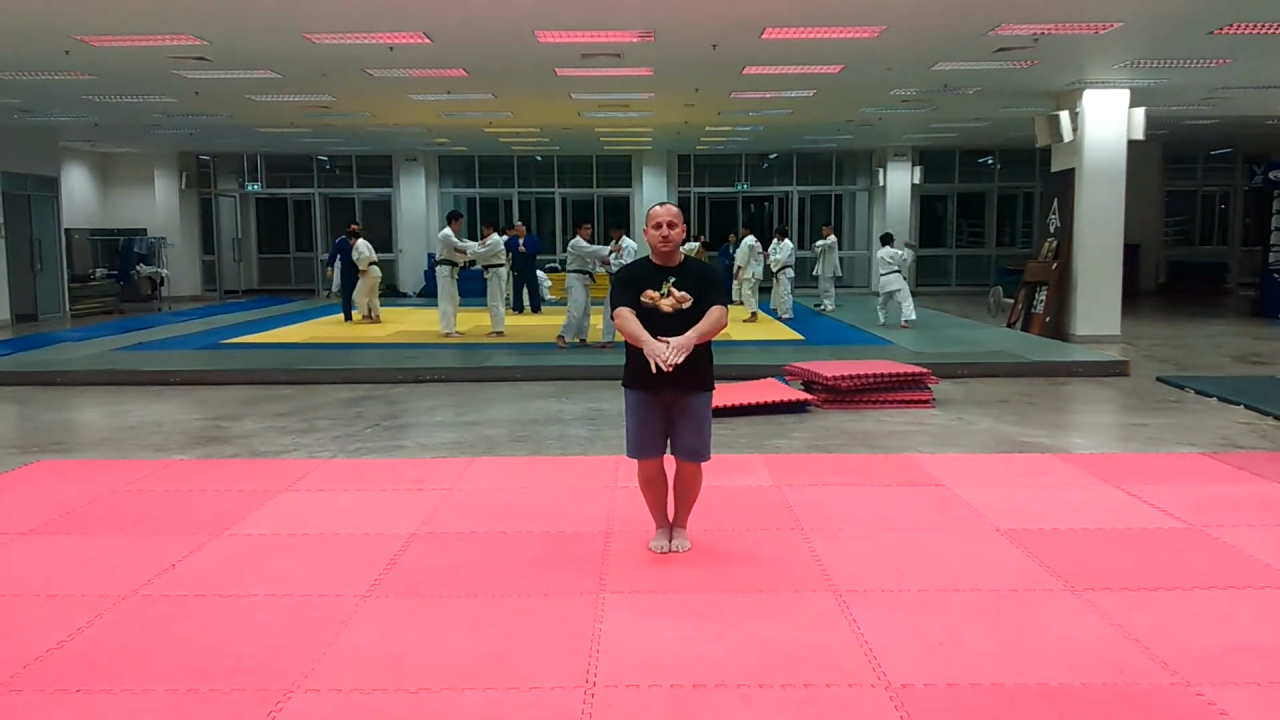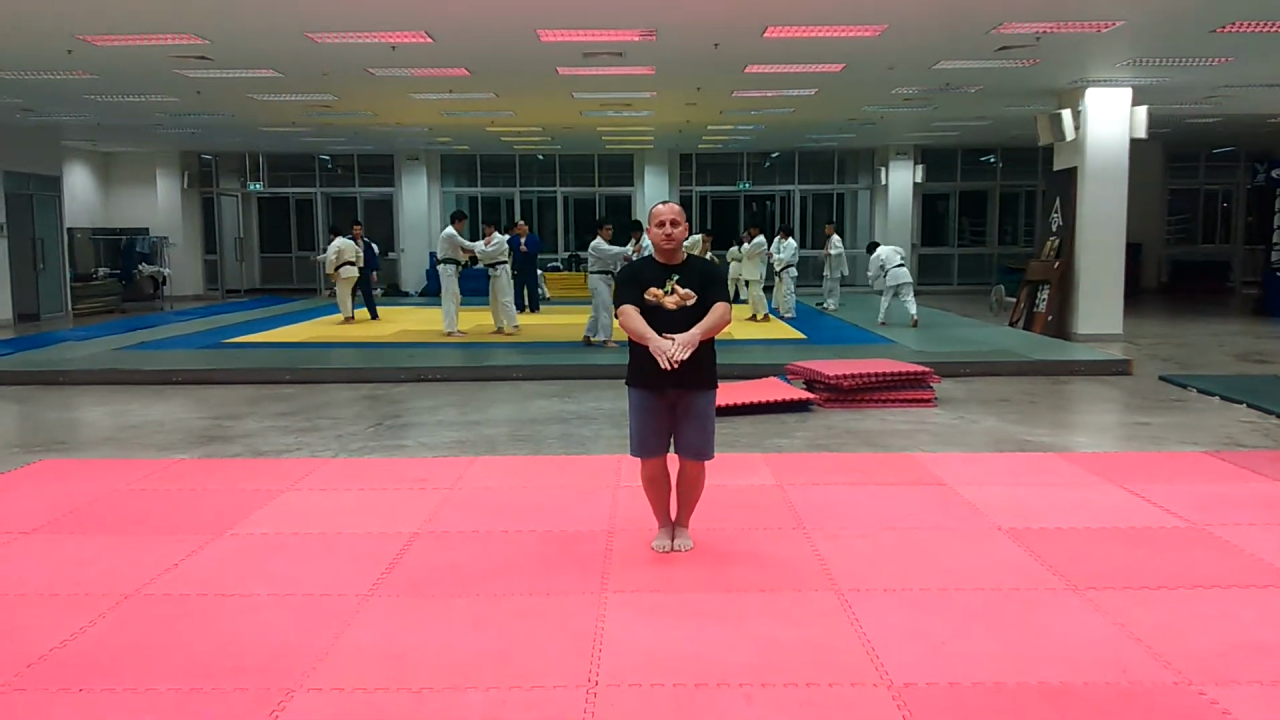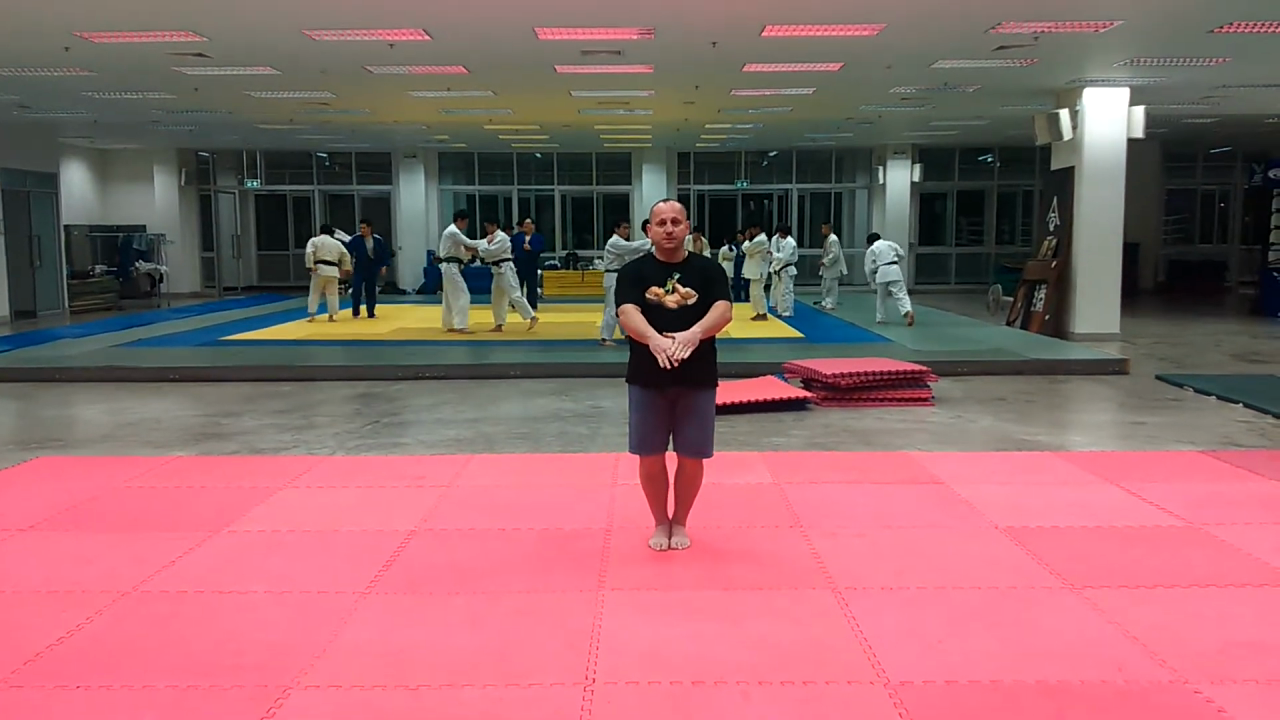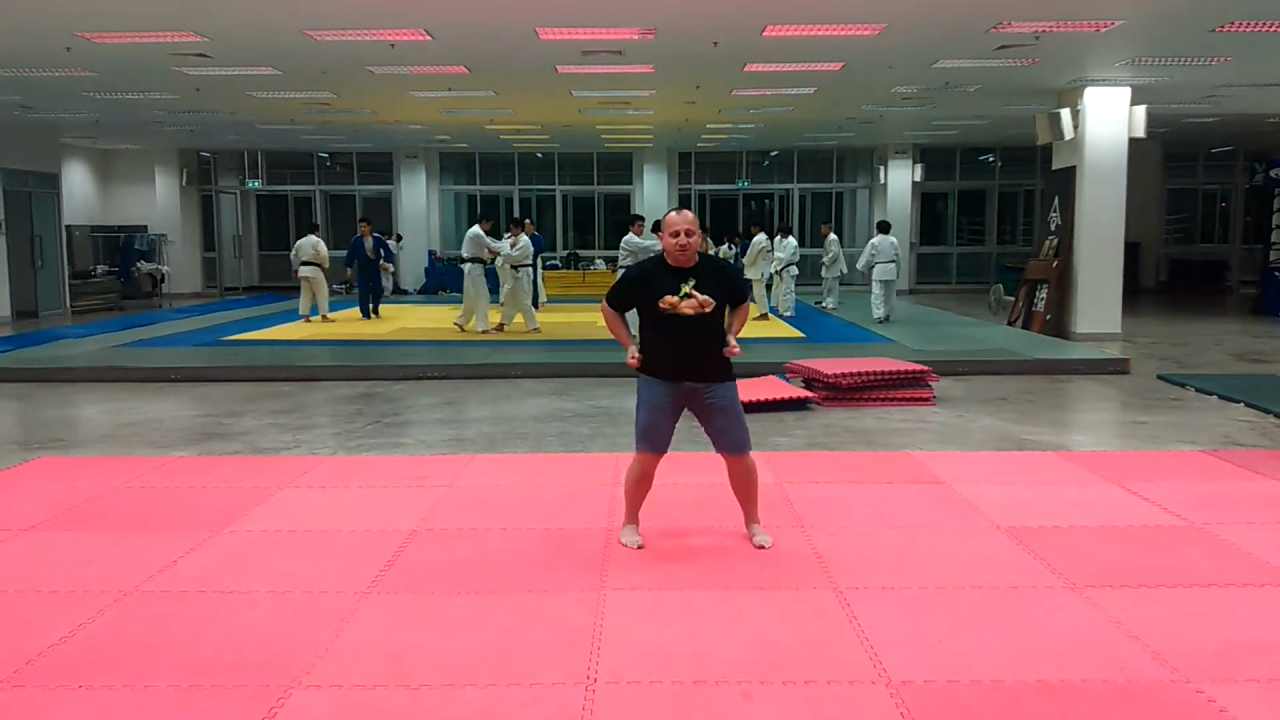
dt=0.5s
person 1, frame 1
left shoulder: (704, 273)
right shoulder: (629, 275)
left elbow: (719, 315)
right elbow: (623, 317)
left wrist: (688, 338)
right wrist: (649, 343)
left hip: (693, 382)
right hip: (643, 382)
left knee: (690, 460)
right knee: (648, 459)
left ankle: (681, 525)
right ankle: (661, 525)
person 1, frame 2
left shoulder: (707, 271)
right shoulder: (633, 273)
left elbow: (723, 312)
right elbow: (627, 315)
left wrist: (694, 335)
right wrist: (654, 341)
left hip: (697, 380)
right hip: (647, 381)
left knee: (693, 459)
right knee: (651, 458)
left ankle: (683, 524)
right ankle: (663, 524)
person 1, frame 3
left shoulder: (708, 269)
right shoulder: (634, 271)
left elbow: (724, 311)
right elbow: (627, 314)
left wrist: (693, 334)
right wrist: (655, 339)
left hip: (697, 378)
right hip: (647, 379)
left knee: (692, 457)
right knee: (650, 456)
left ankle: (680, 522)
right ankle: (660, 523)
person 1, frame 4
left shoulder: (721, 270)
right shoulder: (643, 273)
left elbow: (742, 303)
right elbow: (610, 307)
left wrist: (731, 335)
right wrist: (629, 345)
left hip: (714, 378)
right hip: (659, 378)
left knee: (739, 454)
right knee: (646, 455)
left ankle: (753, 522)
right ankle: (630, 522)
